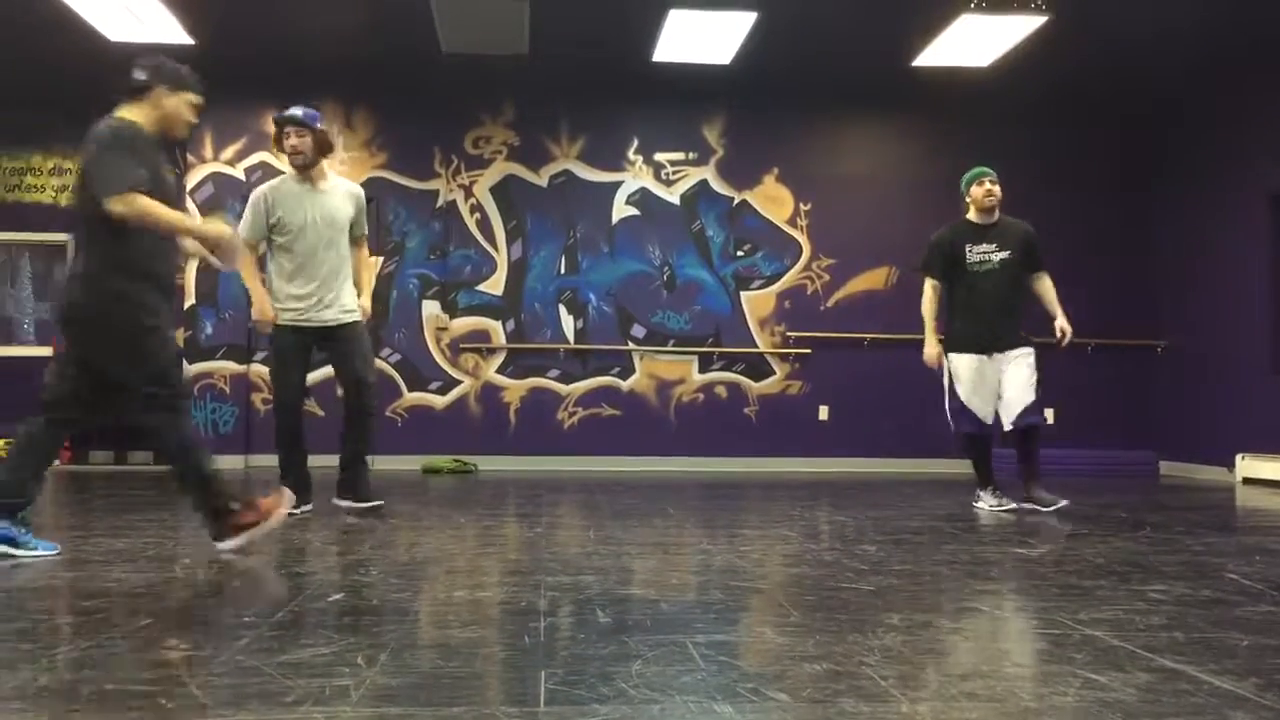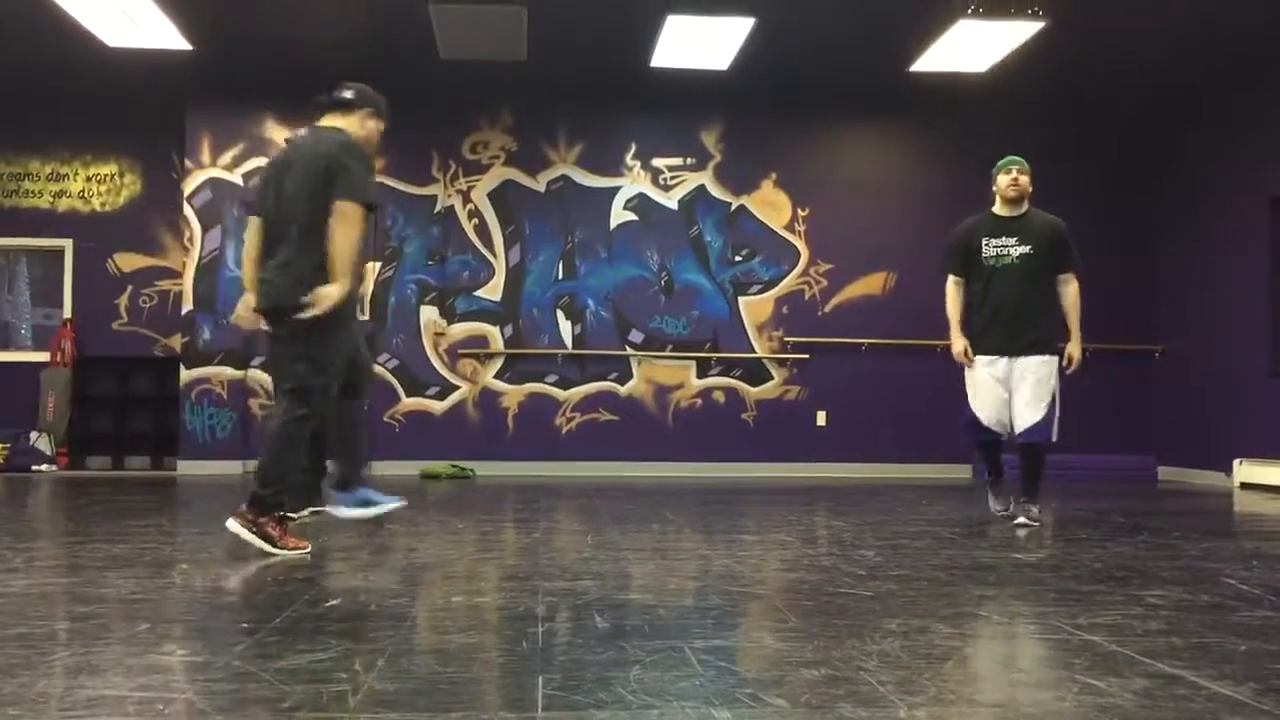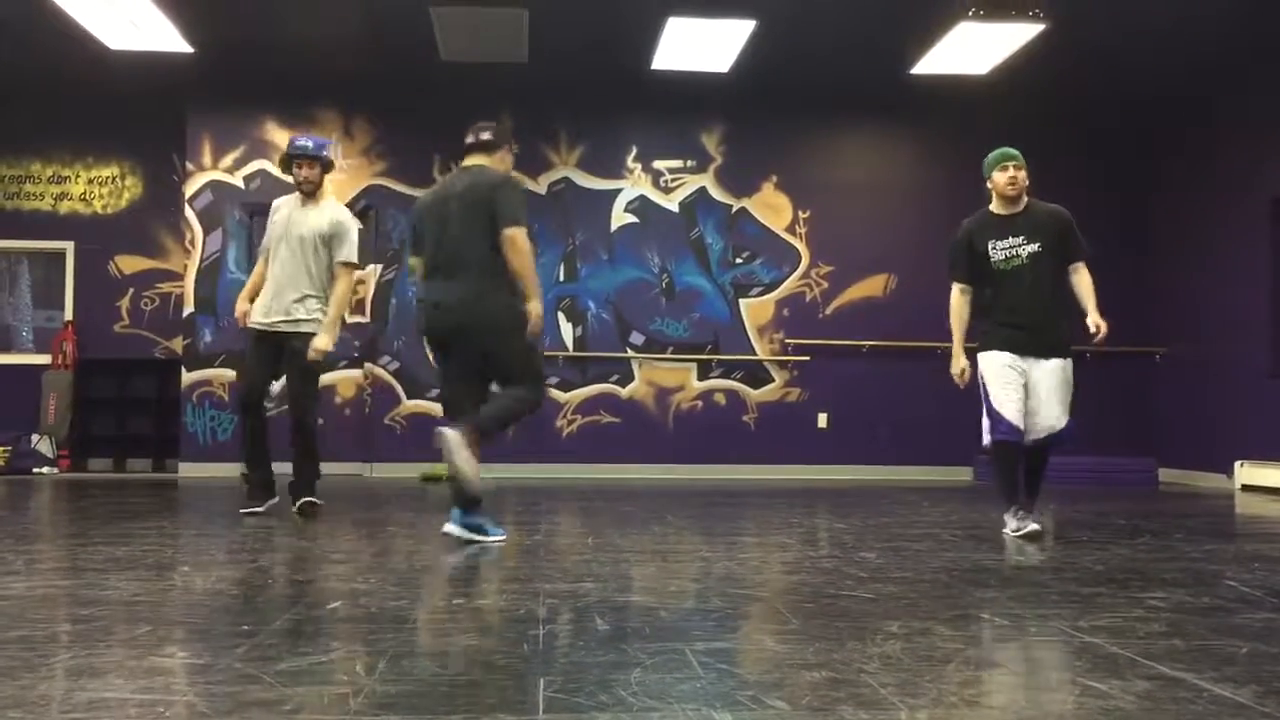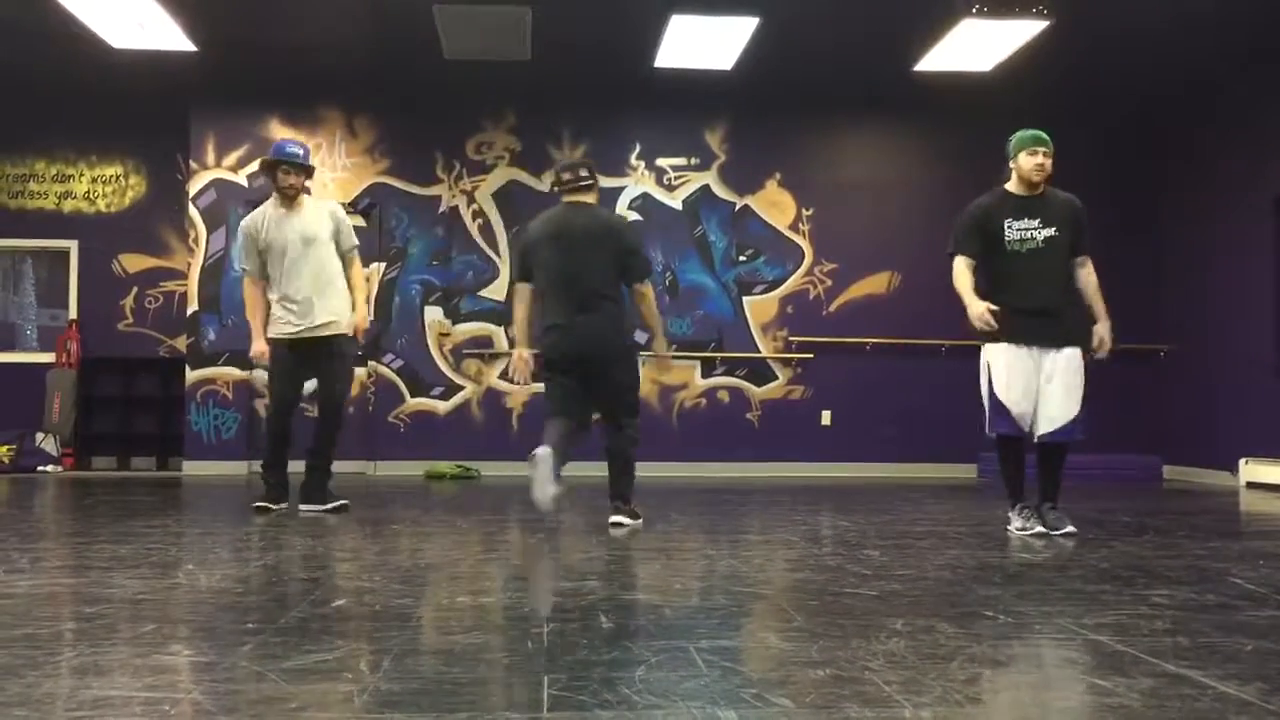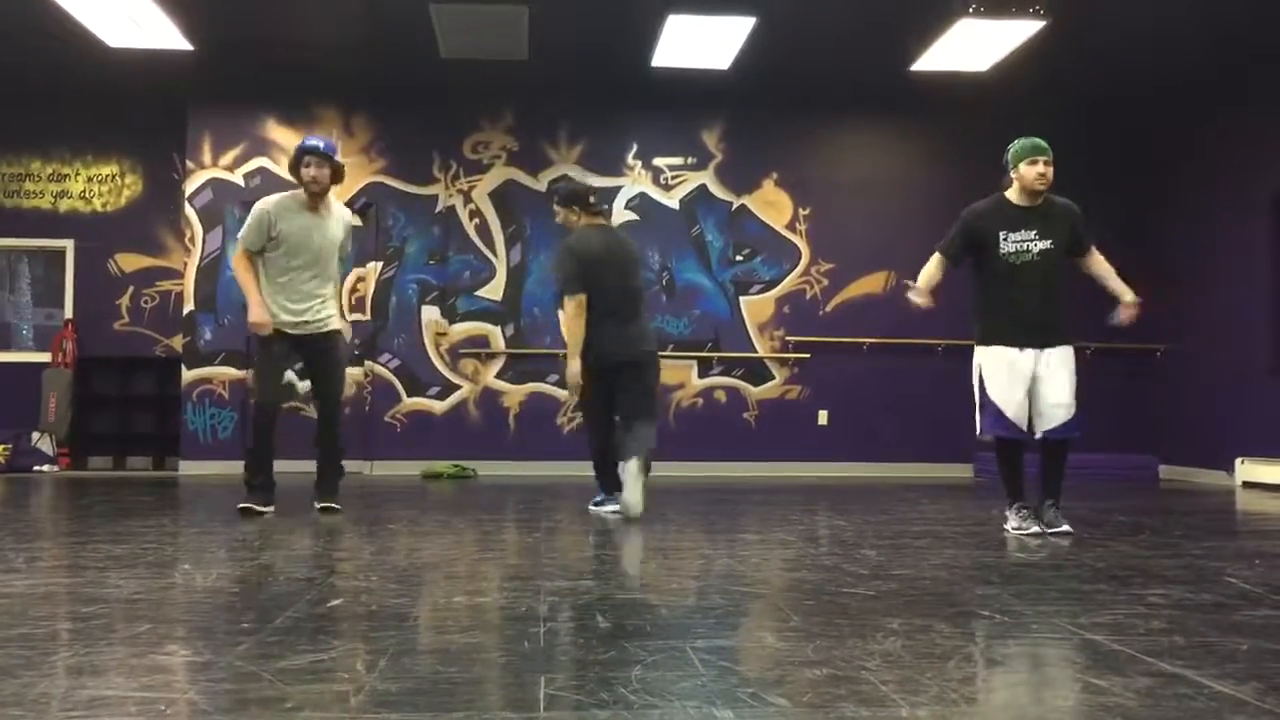
dt=0.5s
person 1, frame 1
left shoulder: (141, 145)
right shoulder: (118, 138)
right elbow: (122, 201)
right wrist: (202, 230)
left hip: (95, 300)
right hip: (122, 300)
left knee: (65, 411)
right knee: (165, 407)
right ankle: (224, 517)
person 1, frame 2
left shoulder: (287, 153)
right shoulder: (349, 150)
left elbow: (258, 224)
right elbow: (347, 213)
left wrist: (251, 290)
right wrist: (341, 280)
left hip: (283, 292)
right hip: (319, 297)
left knee: (352, 382)
right knee: (304, 401)
left ankle: (350, 489)
right ankle: (260, 512)
person 1, frame 3
left shoulder: (432, 197)
right shoulder: (501, 183)
left elbow: (421, 260)
right elbow: (514, 238)
right wrist: (533, 297)
left hip: (437, 313)
right hip: (488, 310)
left knee: (464, 407)
right knee: (528, 387)
left ankle: (466, 512)
right ankle: (468, 435)
person 1, frame 4
left shoulder: (536, 229)
right shoulder: (615, 227)
left elbow: (523, 290)
right elbow: (641, 288)
left wrist: (521, 345)
right wrist: (658, 337)
left hip: (558, 341)
right hip: (609, 341)
left knee: (564, 417)
right knee: (619, 421)
left ankle: (548, 453)
right ankle: (621, 504)
person 1, frame 5
left shoulder: (574, 247)
right shoulder: (626, 245)
left elbow: (576, 304)
left wrist: (573, 358)
left hip: (595, 352)
right hip: (637, 347)
left knee: (599, 423)
right knee: (640, 420)
left ankle: (607, 492)
right ankle: (633, 465)
person 2, frame 1
left shoulder: (1021, 232)
right shoulder: (948, 238)
left elbow: (1038, 277)
right elbow: (932, 288)
left wrist: (1058, 315)
right wrist: (931, 337)
left hip: (1013, 342)
right hip: (966, 344)
left knee: (1026, 411)
right knee: (975, 418)
left ankle: (1032, 486)
right ankle: (987, 489)
person 2, frame 2
left shoulder: (1051, 228)
right shoulder: (970, 230)
left elbow: (1067, 283)
right elbow: (955, 283)
left wrist: (1074, 337)
right wrist: (956, 333)
left hip: (1037, 346)
right hip: (986, 346)
left knee: (1033, 427)
right knee: (986, 424)
left ankle: (1029, 502)
right ankle: (996, 480)
person 2, frame 3
left shoulder: (1055, 219)
right shoulder: (972, 231)
left elbow: (1077, 269)
right elbow: (961, 291)
left wrist: (1092, 311)
right wrist: (957, 350)
left hip: (1051, 346)
right hip: (1000, 346)
left knee: (1044, 430)
right knee: (1005, 428)
left ankle: (1029, 499)
right ankle: (1015, 510)
person 2, frame 4
left shoulder: (1068, 208)
right shoulder: (985, 210)
left elbow: (1081, 266)
right elbow: (963, 263)
left wrist: (1101, 318)
right wrist: (972, 300)
left hip: (1063, 337)
right hip: (1007, 336)
left knee: (1057, 426)
right knee: (1009, 423)
left ankle: (1049, 506)
right ankle: (1017, 508)
person 2, frame 5
left shoulder: (1065, 214)
right shoulder: (981, 216)
left elbow: (1087, 256)
right elbow: (941, 259)
left wrist: (1122, 291)
right wrist: (922, 288)
left hip: (1052, 342)
right hip: (999, 341)
left knee: (1059, 420)
right knee: (1008, 424)
left ankle: (1049, 505)
right ankle: (1016, 507)
person 3, frame 1
left shoulder: (351, 193)
right shoulder: (268, 195)
right elbow: (247, 250)
left wrist: (365, 293)
right wrist: (259, 298)
left hip: (343, 314)
right hip: (288, 318)
left knee: (362, 390)
right knee: (288, 404)
left ankle: (353, 483)
right ankle: (297, 491)
person 3, frame 2
left shoulder: (345, 208)
right shoulder: (275, 204)
right elbow: (253, 256)
left wrist: (353, 302)
right wrist: (260, 305)
left hip: (329, 324)
right hip: (282, 322)
left knee: (326, 406)
right knee: (292, 403)
left ankle: (310, 488)
right ankle: (288, 492)
person 3, frame 3
left shoulder: (339, 218)
right shoulder: (279, 207)
left elbow: (343, 280)
left wrist: (328, 332)
right wrist: (245, 298)
left hip: (307, 328)
right hip: (262, 323)
left knee: (302, 410)
right knee: (248, 400)
left ankle: (304, 490)
right ankle: (259, 488)
person 3, frame 4
left shoulder: (330, 211)
right shoulder: (254, 224)
left elbow: (352, 261)
right elbow: (252, 283)
left wrist: (360, 306)
right wrist: (256, 336)
left hip: (336, 329)
right hip: (286, 334)
left knee: (333, 408)
right knee: (281, 410)
left ankle: (315, 488)
right ankle: (275, 487)
person 3, frame 5
left shoulder: (342, 217)
right shoulder: (270, 209)
right elbow: (242, 256)
left wrist: (339, 313)
right wrist: (255, 304)
left hip: (325, 327)
right hip: (277, 326)
left knee: (331, 406)
right knee: (266, 404)
left ankle: (328, 487)
right ankle: (258, 490)
